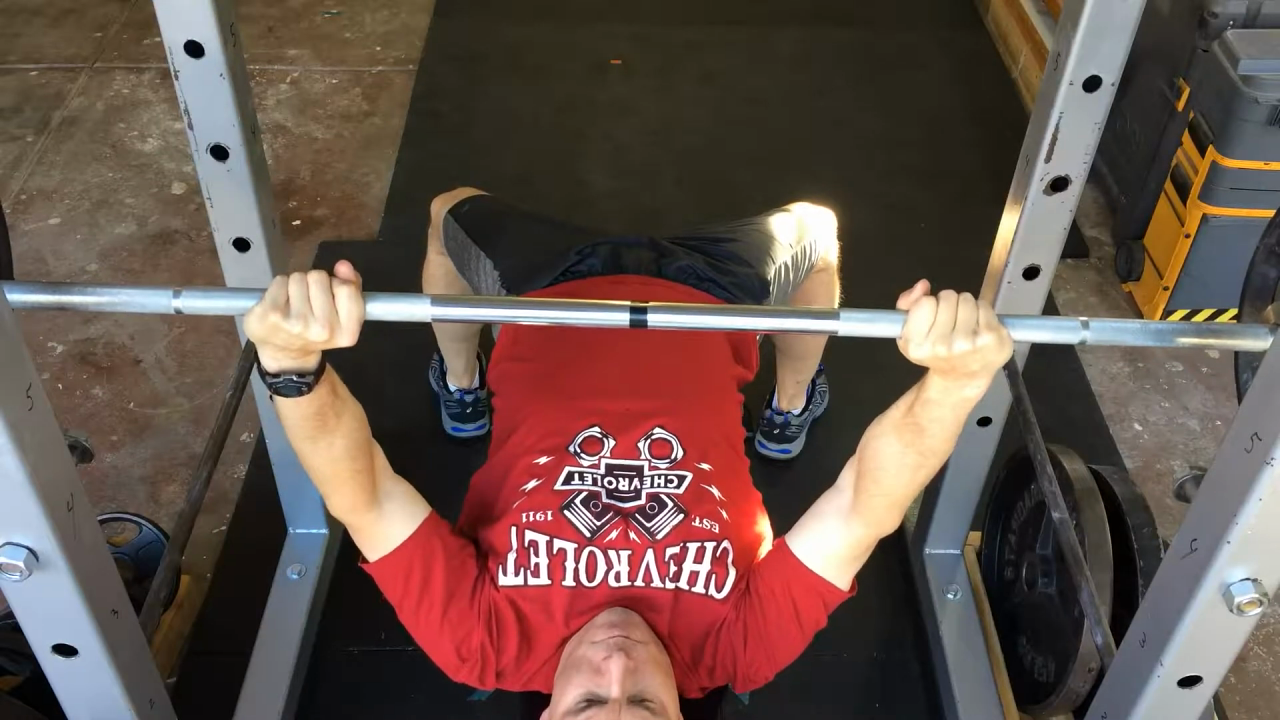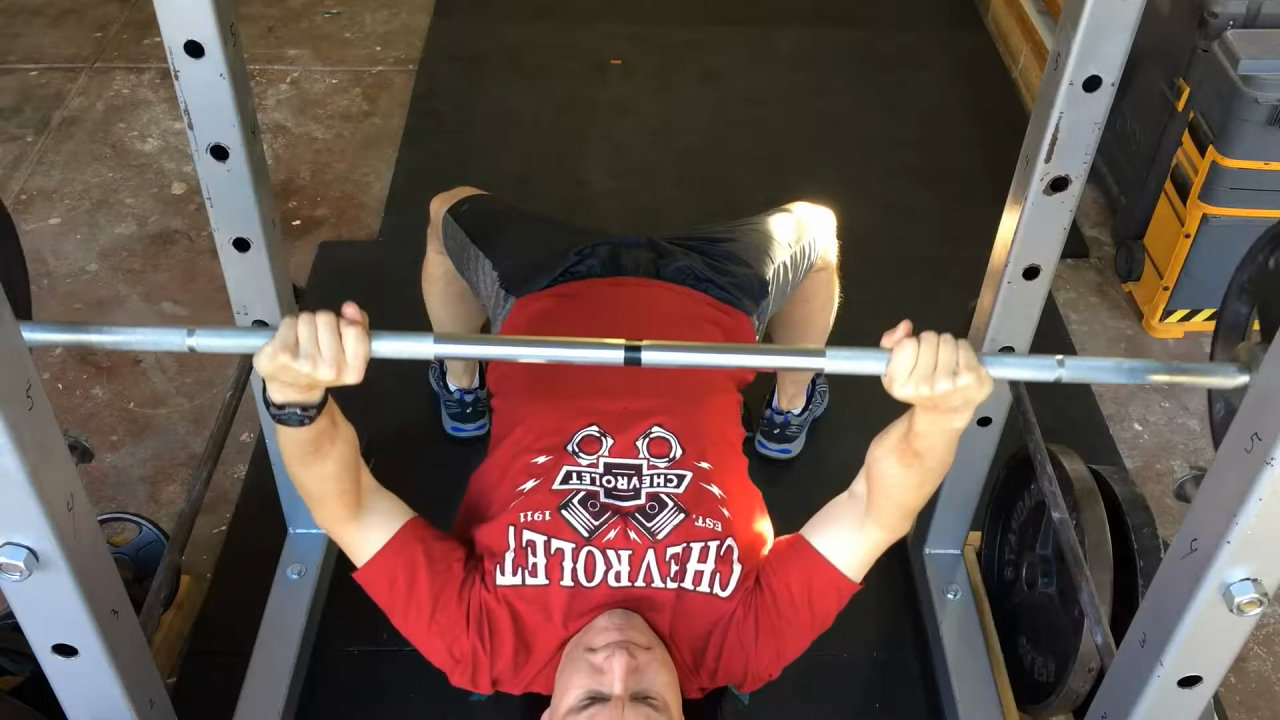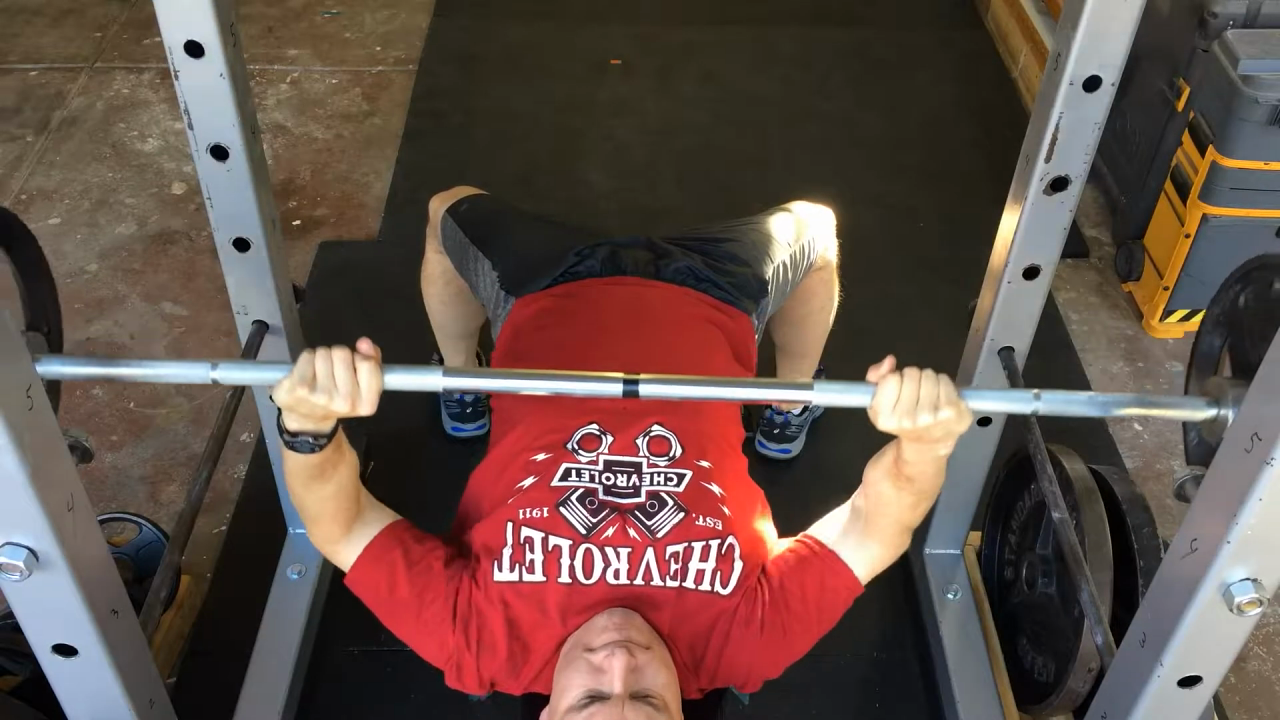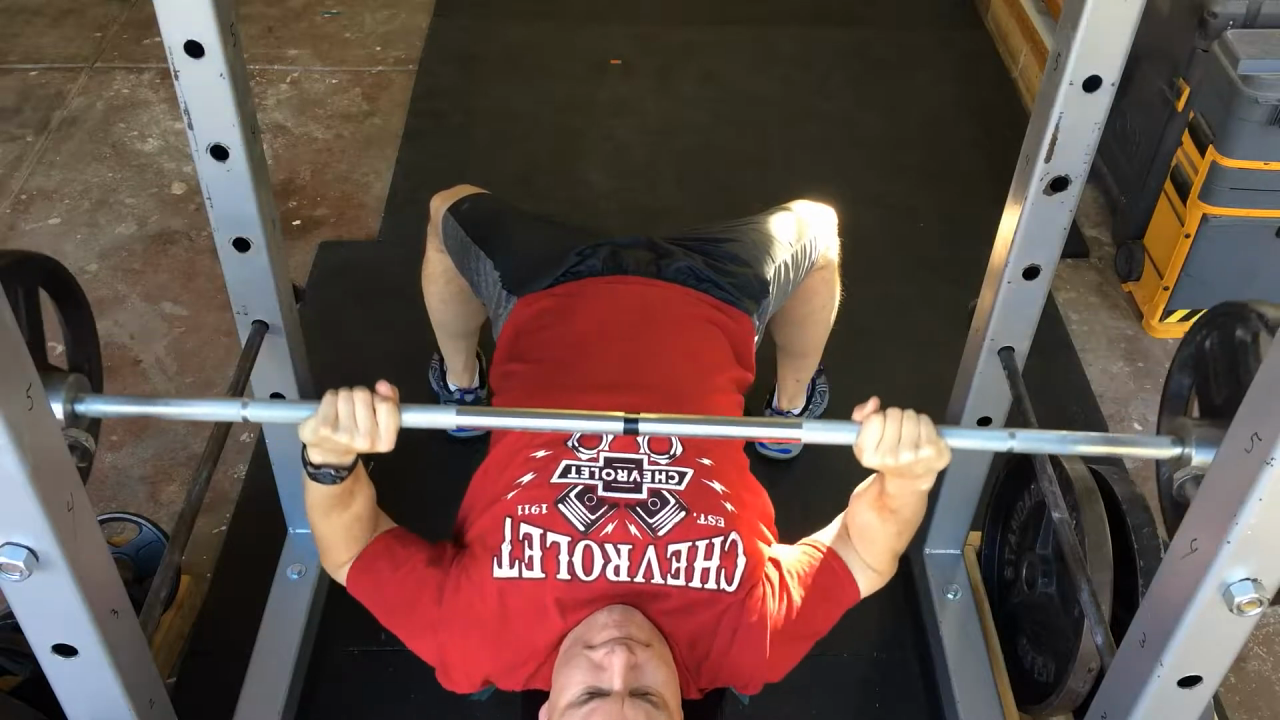
dt=0.3s
person 1, frame 1
left shoulder: (487, 643)
right shoulder: (738, 644)
left elbow: (364, 497)
right elbow: (867, 504)
left wrist: (291, 361)
right wrist: (959, 374)
left knee: (455, 212)
right knee: (811, 227)
person 1, frame 2
left shoulder: (483, 643)
right shoulder: (742, 641)
left elbow: (349, 507)
right elbow: (876, 511)
left wrist: (297, 394)
right wrist: (942, 408)
left knee: (453, 211)
right knee: (811, 224)
person 1, frame 3
left shoulder: (481, 642)
right shoulder: (743, 639)
left elbow: (342, 527)
right elbow: (875, 527)
left wrist: (309, 426)
right wrist: (925, 441)
left knee: (455, 210)
right knee: (811, 226)
person 1, frame 4
left shoulder: (474, 638)
right shoulder: (744, 639)
left elbow: (350, 548)
right elbow: (867, 555)
left wrist: (330, 460)
right wrist: (907, 474)
left knee: (453, 209)
right knee: (813, 224)
